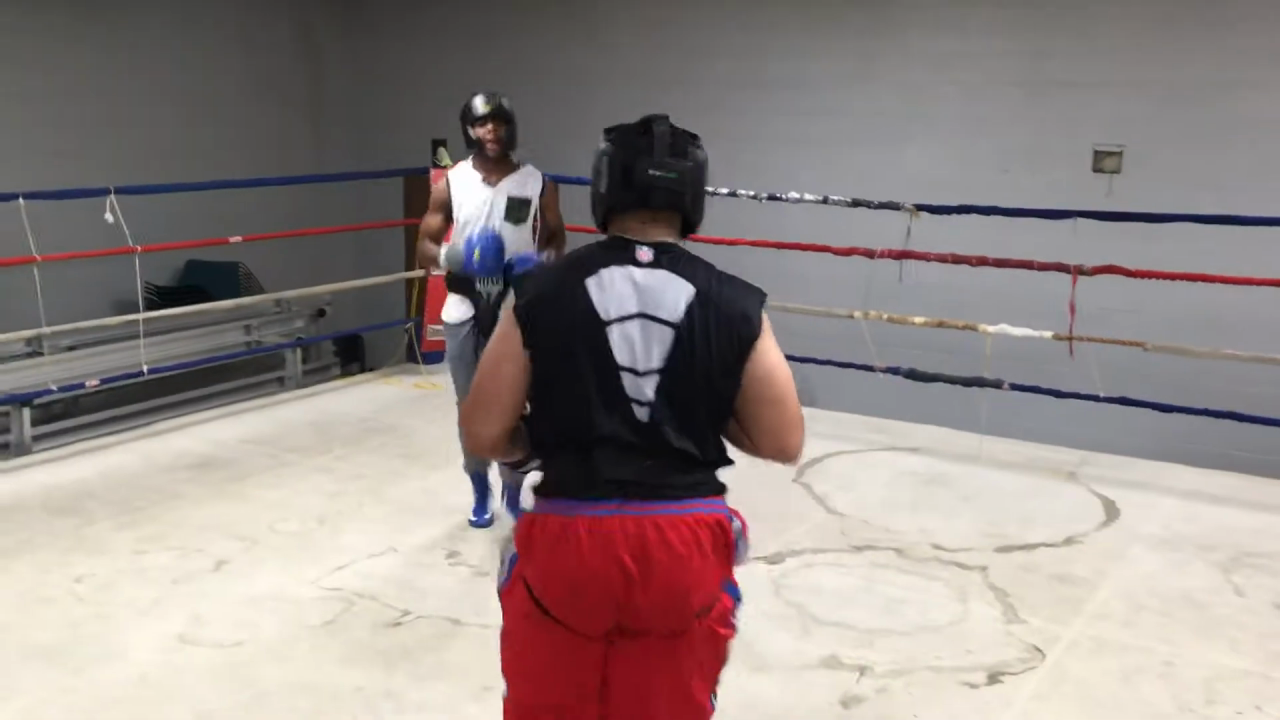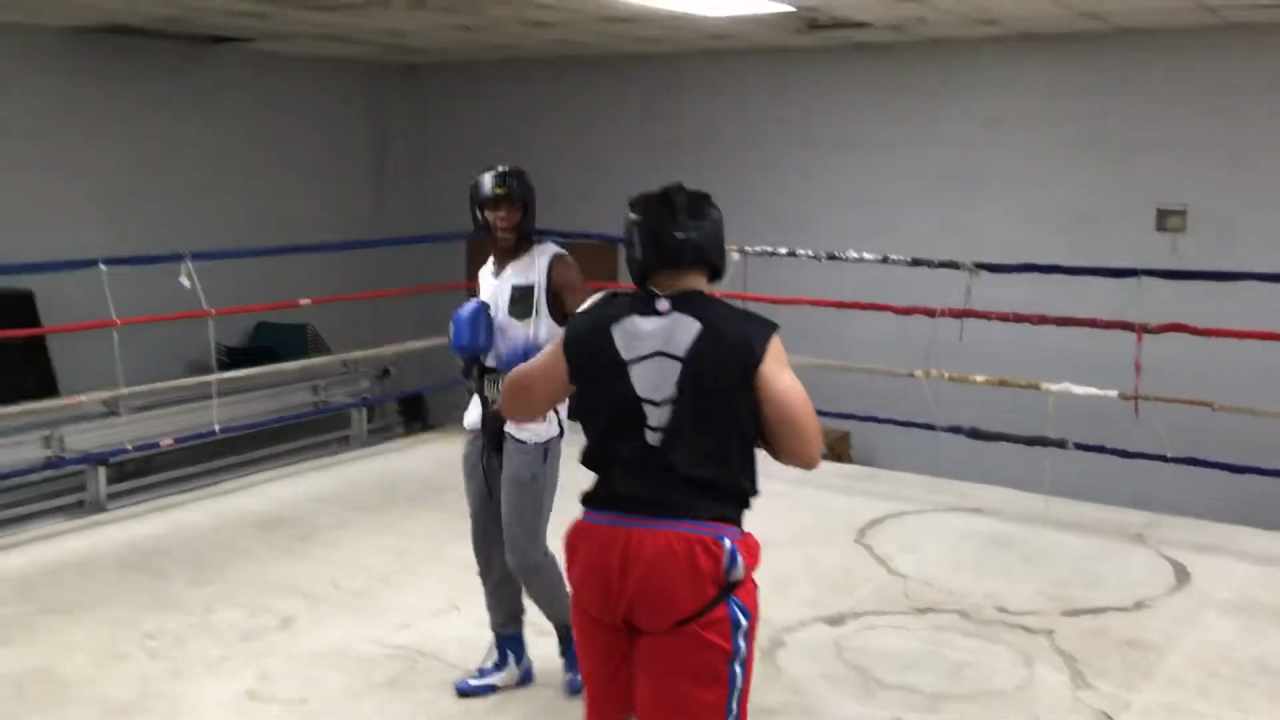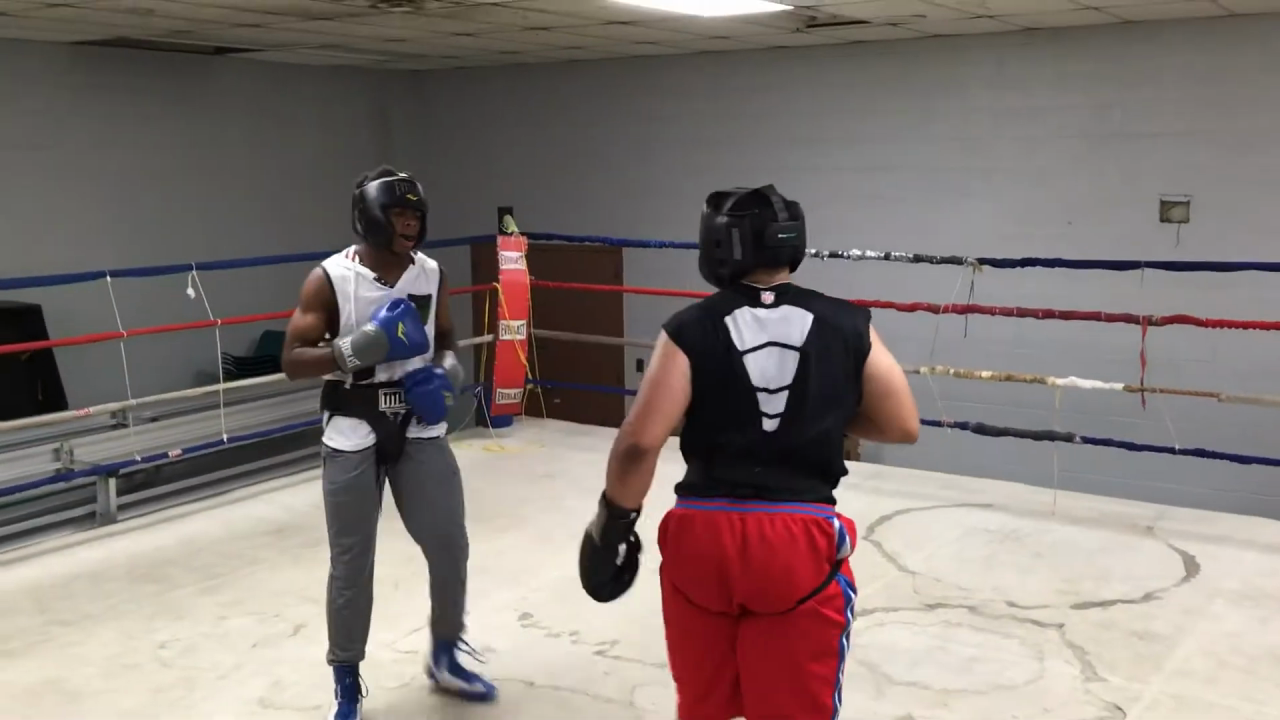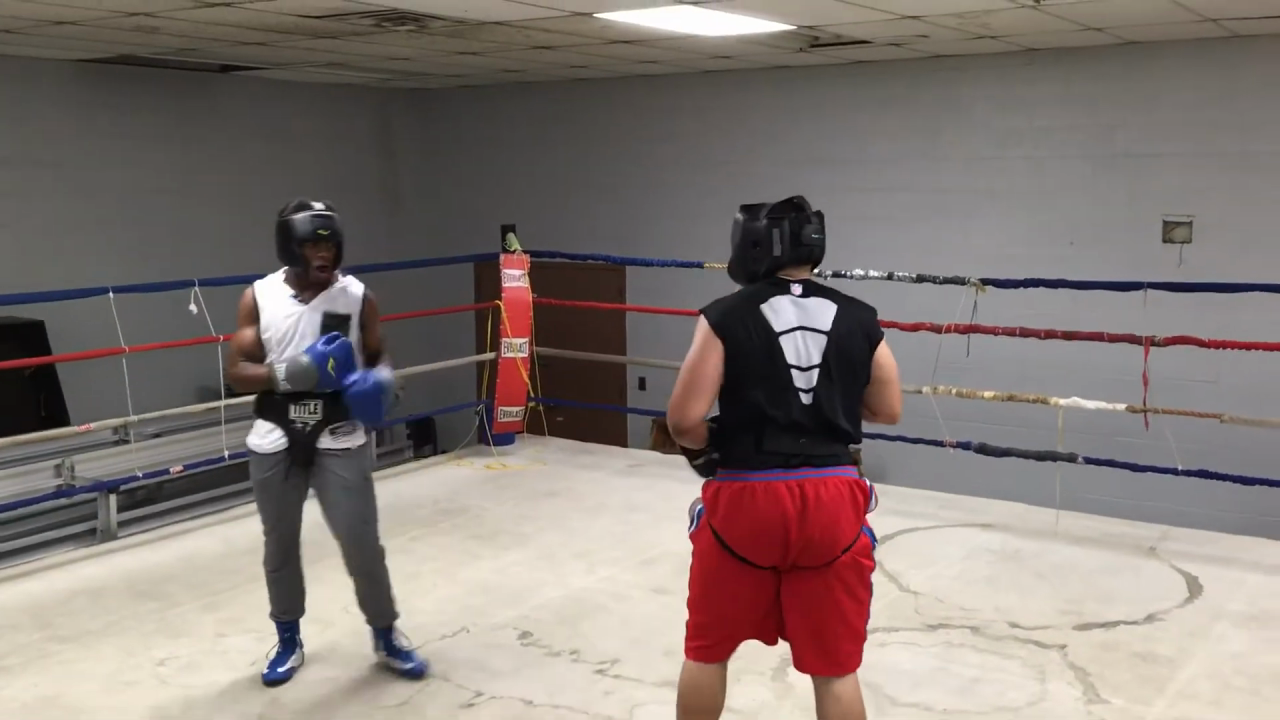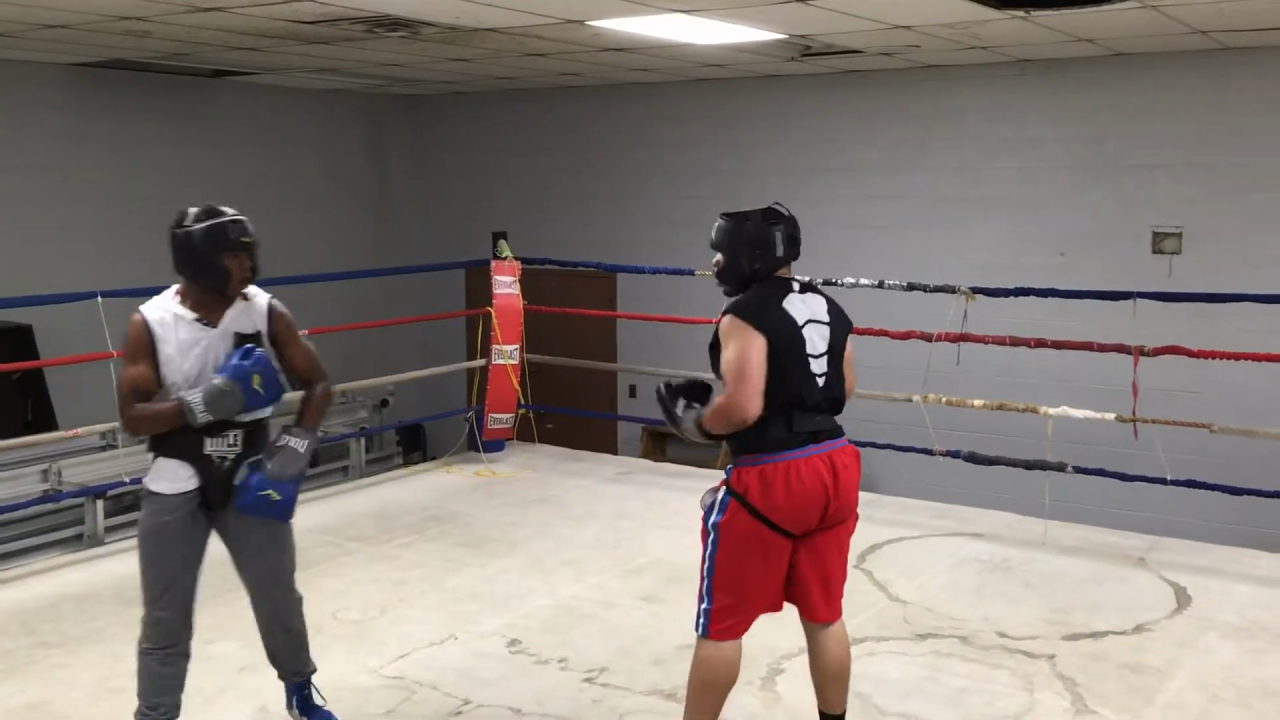
dt=1s
person 1, frame 1
left shoulder: (542, 291)
right shoulder: (736, 304)
left elbow: (482, 434)
right elbow: (783, 443)
left hip: (565, 541)
right hip: (687, 545)
person 1, frame 2
left shoulder: (590, 332)
right shoulder: (749, 338)
left elbow: (513, 404)
right elbow: (805, 451)
left hip: (603, 542)
right hip: (698, 557)
person 1, frame 3
left shoulder: (690, 330)
right shoulder: (848, 327)
left elbow: (640, 441)
right elbow: (903, 426)
left wrist: (614, 518)
left hip: (702, 533)
right hip: (801, 542)
person 1, frame 4
left shoulder: (726, 317)
right shoulder: (858, 320)
left elbow: (685, 418)
right elbow: (887, 410)
left wrist: (704, 449)
left hip: (745, 500)
right hip: (832, 500)
left knee: (707, 649)
right knee: (835, 668)
person 1, frame 5
left shoulder: (747, 315)
right shoulder: (829, 308)
left elbow: (742, 410)
left wrist: (691, 417)
left hip: (770, 480)
right hip: (832, 468)
left knee: (721, 625)
right knee: (824, 615)
person 2, frame 1
left shoulder: (535, 182)
right shoulder: (450, 183)
left elbow: (556, 238)
right elbow: (425, 246)
left wrist: (543, 265)
right wrist: (456, 257)
right hip: (464, 308)
left ankle: (514, 493)
right ankle: (480, 489)
person 2, frame 2
left shoulder: (554, 265)
right shoulder: (488, 270)
right wrist: (466, 336)
left hip: (535, 420)
right hip: (485, 414)
left knee: (522, 550)
right knee: (488, 546)
left ankle: (570, 638)
right ankle: (510, 657)
person 2, frame 3
left shoulder: (431, 275)
right shoulder: (329, 279)
right elbow: (292, 361)
left wrist: (448, 372)
right wrist: (358, 348)
left hip: (420, 429)
right hip: (353, 433)
left knee: (449, 545)
right knee: (350, 563)
left ankle: (445, 657)
person 2, frame 4
left shoulder: (356, 296)
right shoulder: (259, 297)
left elbow: (379, 358)
right elbow: (237, 374)
left wrist: (380, 381)
right wrist: (291, 373)
left hip: (339, 435)
right hip: (275, 437)
left knee: (362, 544)
right knee: (280, 544)
left ankle: (386, 638)
right ankle: (288, 642)
person 2, frame 5
left shoulder: (266, 311)
right shoulder: (149, 323)
left elbow: (317, 385)
right elbow: (132, 418)
left wrist: (292, 453)
right wrist: (206, 401)
left hip: (251, 474)
right hip: (176, 482)
left knee: (278, 598)
right knee: (165, 618)
